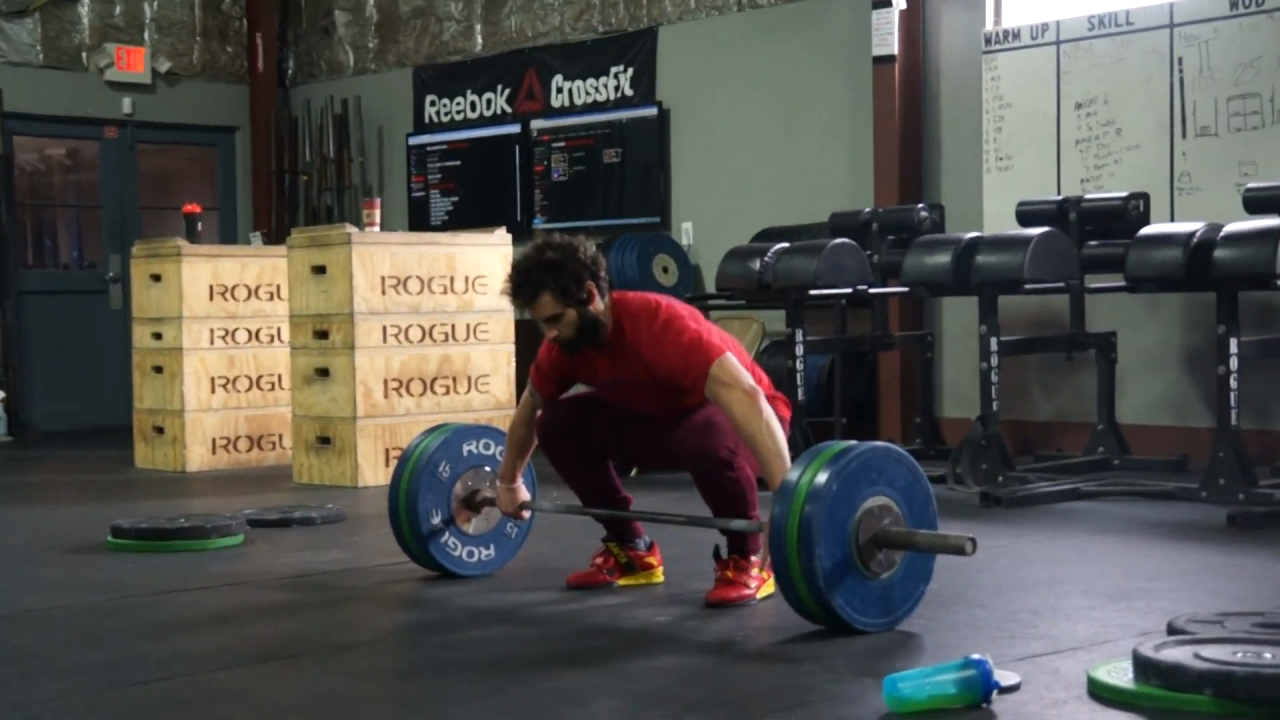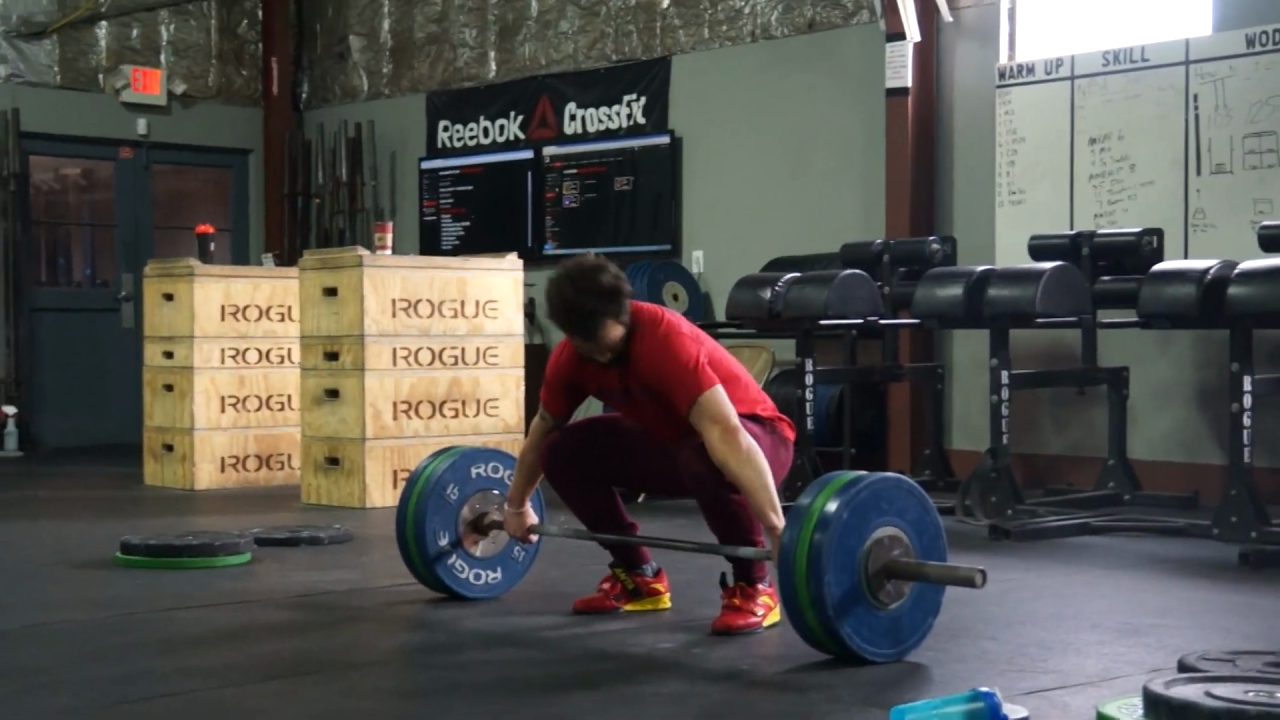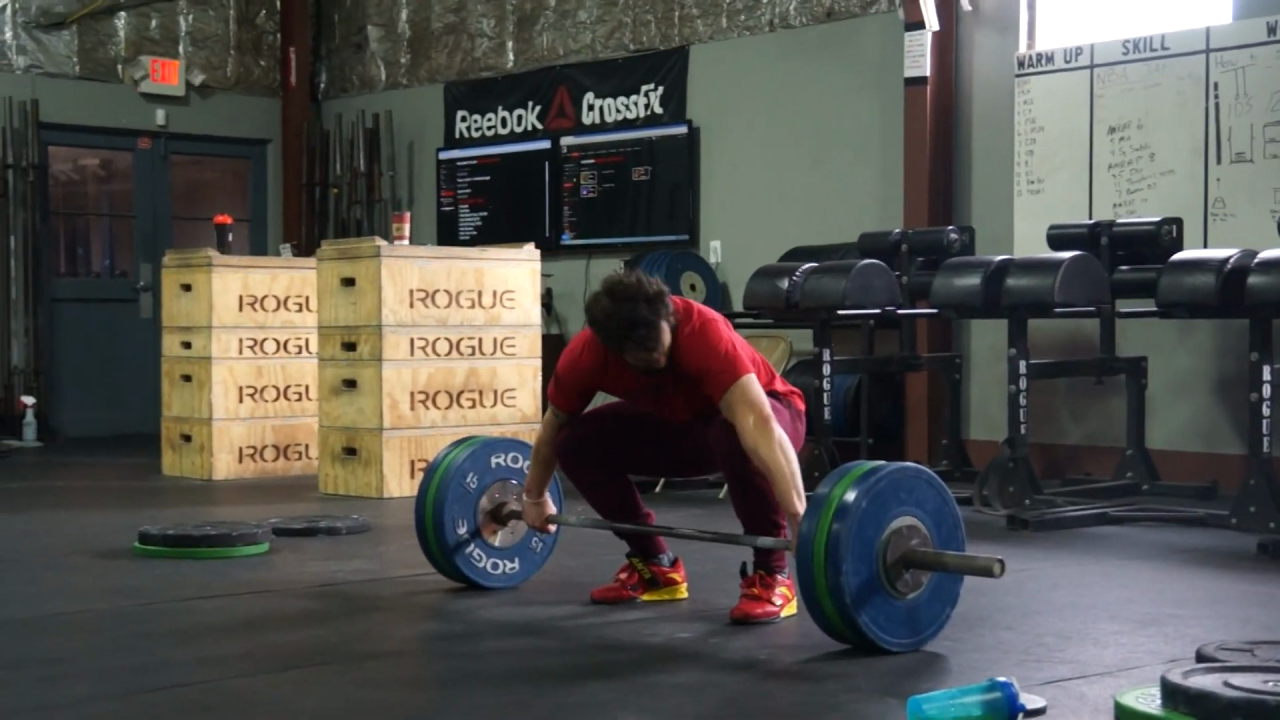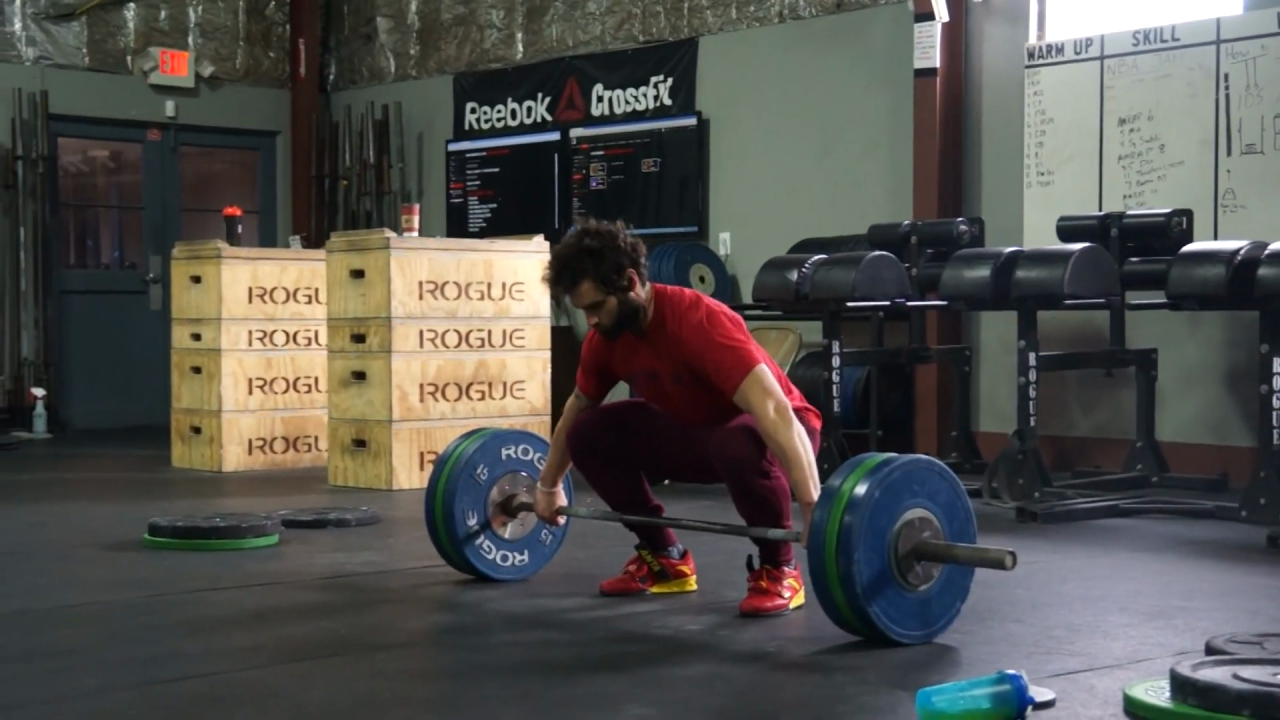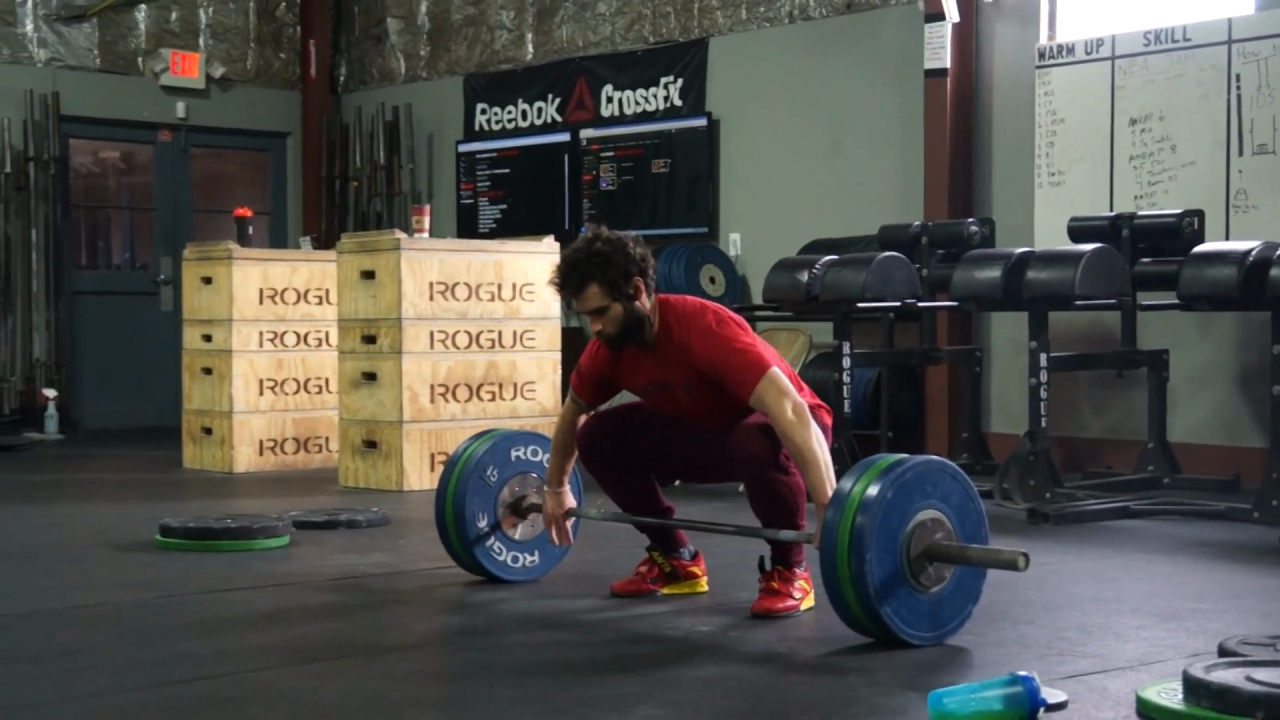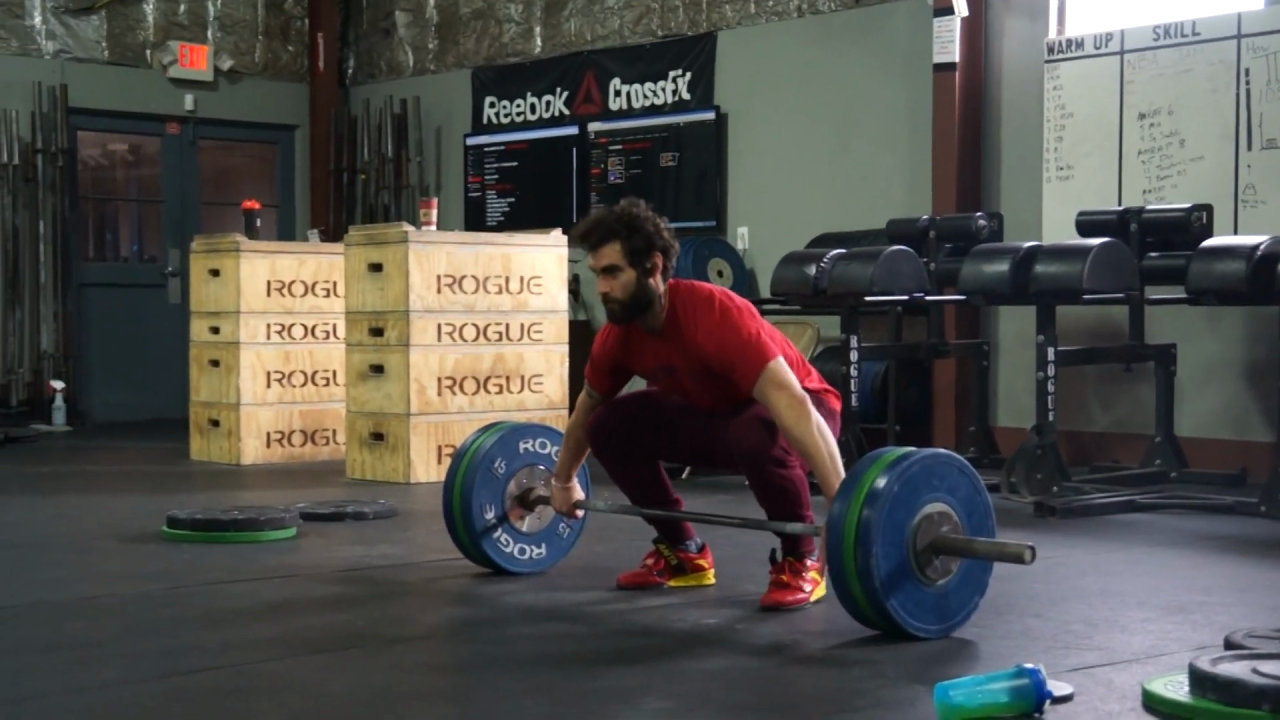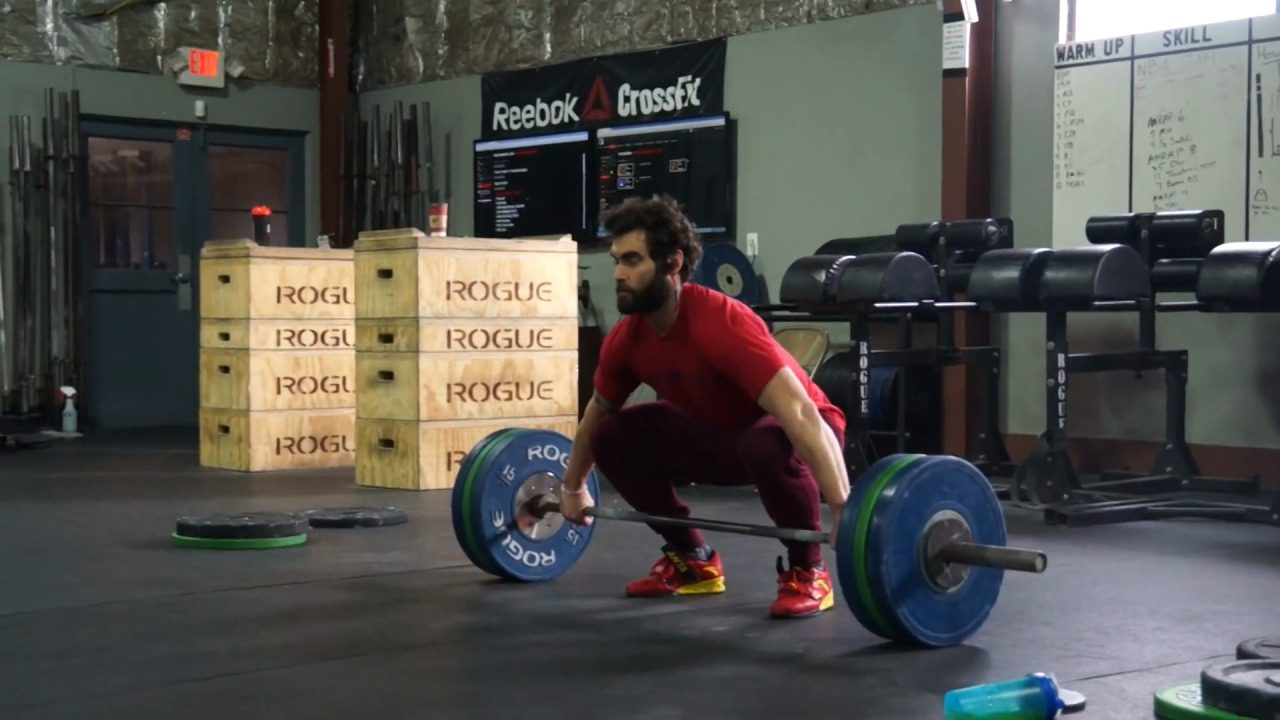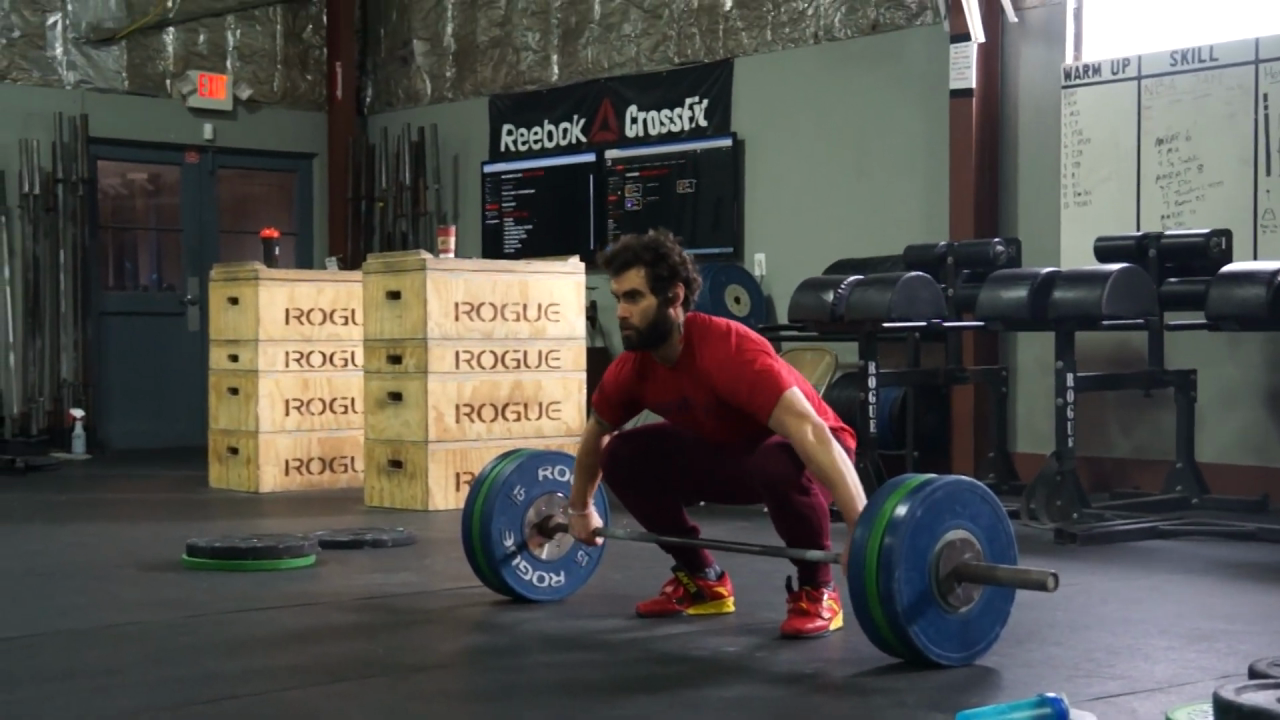
dt=0.4s
person 1, frame 1
left shoulder: (657, 325)
right shoulder: (564, 345)
left elbow: (744, 398)
right elbow: (530, 408)
right wrist: (508, 482)
left hip: (743, 409)
left knee: (704, 441)
right knee: (556, 424)
left ankle: (745, 560)
right ankle: (631, 549)
person 1, frame 2
left shoulder: (662, 337)
right shoulder: (570, 356)
left elbow: (724, 435)
right elbow: (544, 427)
left wrist: (780, 532)
right wrist: (517, 506)
left hip: (754, 435)
right hip: (669, 440)
left knee: (706, 463)
right knee: (562, 452)
left ankle: (753, 587)
right ankle: (638, 574)
person 1, frame 3
left shoulder: (700, 330)
right shoulder: (585, 353)
left elbow: (757, 425)
right elbow: (555, 424)
left wrist: (800, 519)
right wrist: (535, 498)
left hip: (766, 409)
right hip: (679, 424)
left knee: (739, 441)
right knee: (575, 442)
left ankle: (772, 576)
right ankle: (654, 563)
person 1, frame 4
left shoulder: (700, 322)
right shoulder: (605, 337)
left elbow: (773, 410)
right elbow: (579, 406)
left wrist: (813, 508)
right wrist: (549, 485)
left hip: (769, 432)
right hip: (696, 432)
left knee: (739, 446)
right knee: (587, 434)
left ankle: (779, 569)
right ankle: (665, 557)
person 1, frame 5
left shoulder: (707, 329)
right shoulder: (607, 350)
left elbow: (790, 411)
right elbow: (573, 412)
left wrist: (831, 510)
right wrist: (555, 489)
left hip: (779, 427)
right hip: (705, 431)
left knee: (761, 447)
right knee: (597, 437)
left ankle: (789, 571)
right ankle: (676, 559)
person 1, frame 6
left shoulder: (715, 315)
right shoulder: (618, 335)
left elbow: (791, 403)
right elbow: (589, 405)
right wrist: (563, 480)
left hip: (795, 409)
right hip: (714, 416)
left knee: (759, 439)
right knee: (608, 426)
left ankle: (801, 561)
right ankle: (682, 550)
person 1, frame 7
left shoulder: (722, 323)
right shoulder: (626, 338)
left elbow: (798, 411)
right elbow: (599, 409)
left wrist: (843, 508)
right wrist: (573, 488)
left hip: (791, 431)
right hip: (719, 433)
left knee: (769, 447)
right knee: (611, 437)
left ankle: (808, 570)
right ankle: (691, 558)
person 1, frame 8
left shoulder: (729, 350)
right shoulder: (631, 369)
left elbow: (810, 432)
right elbow: (597, 432)
right wrist: (580, 508)
left hip: (808, 452)
right hip: (727, 454)
left knee: (780, 465)
right knee: (622, 456)
left ankle: (818, 591)
right ankle: (701, 578)
